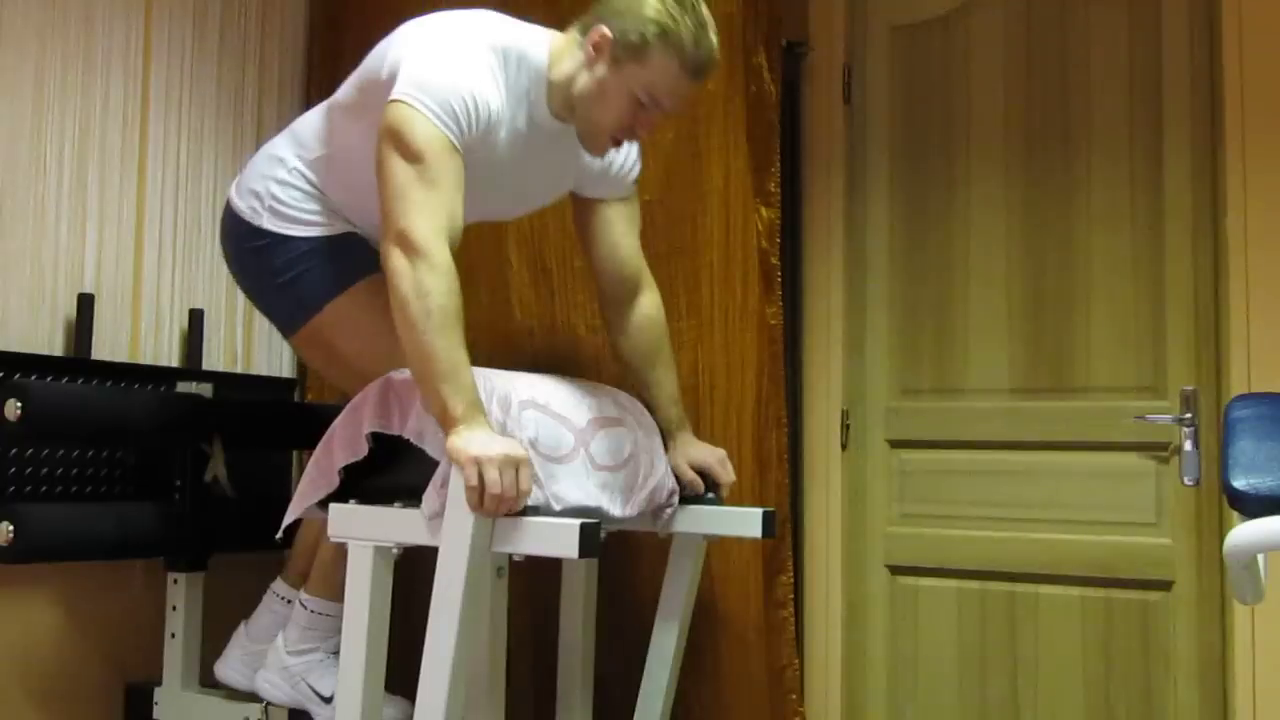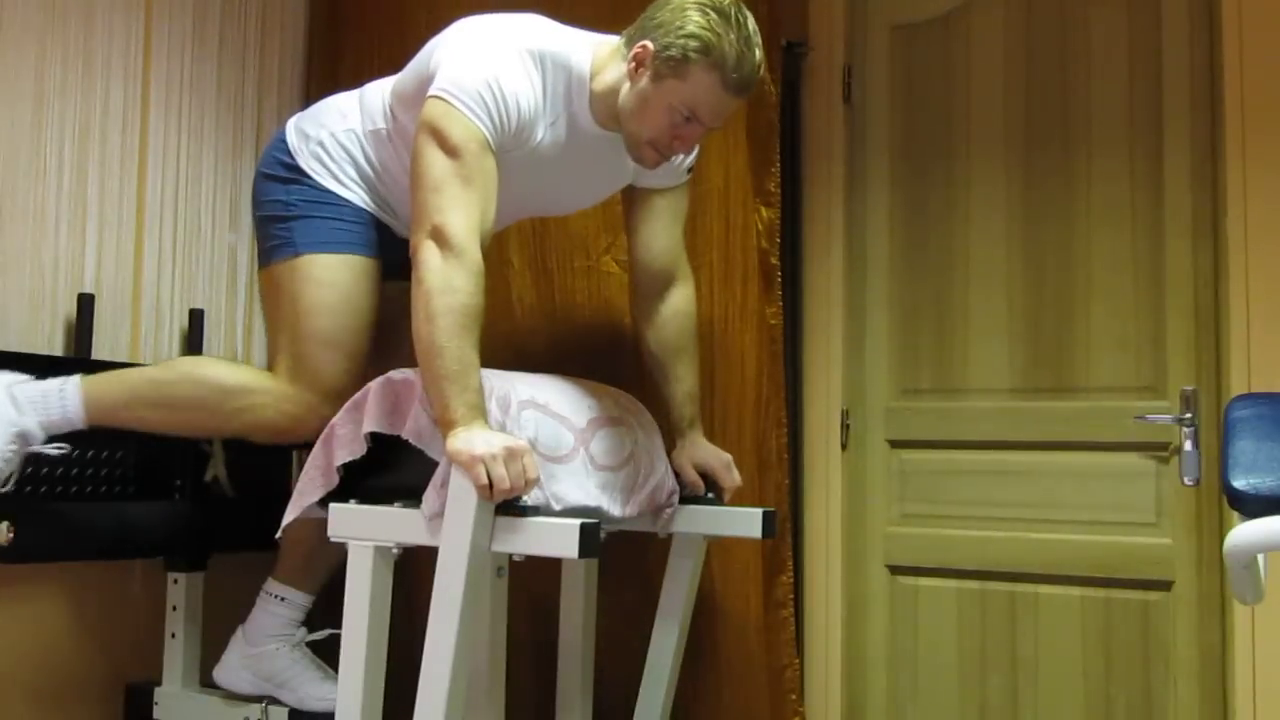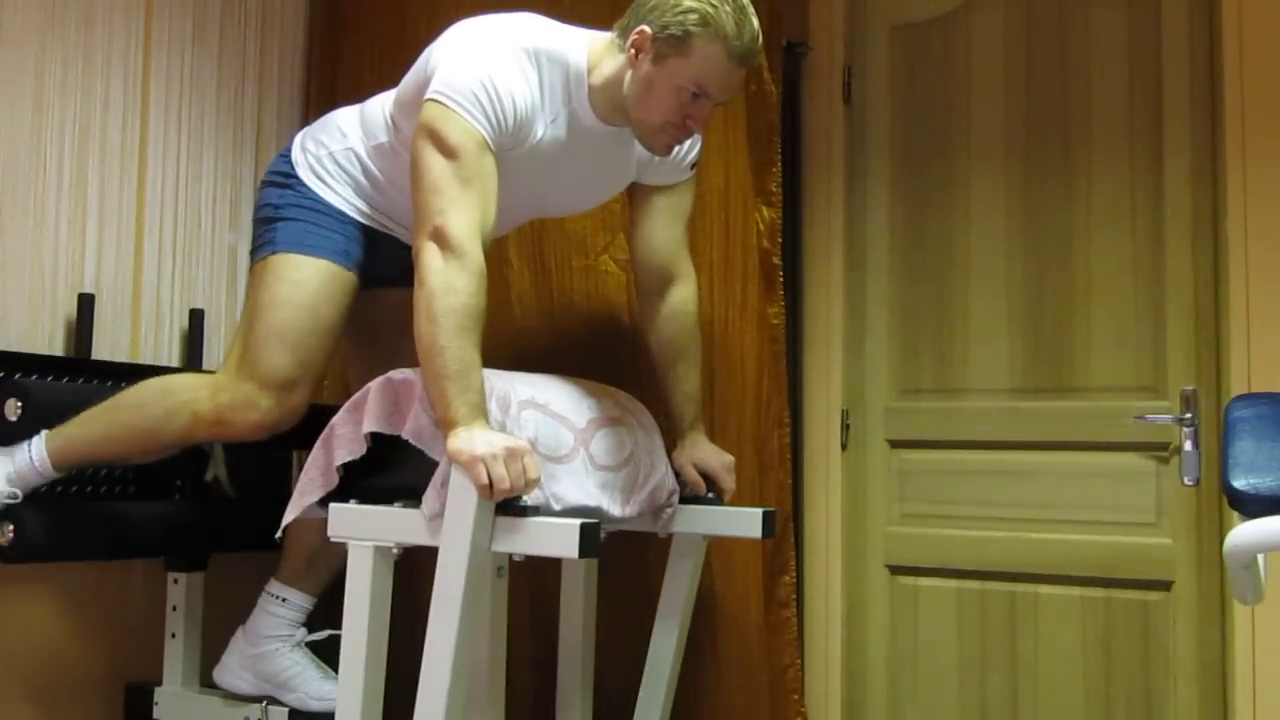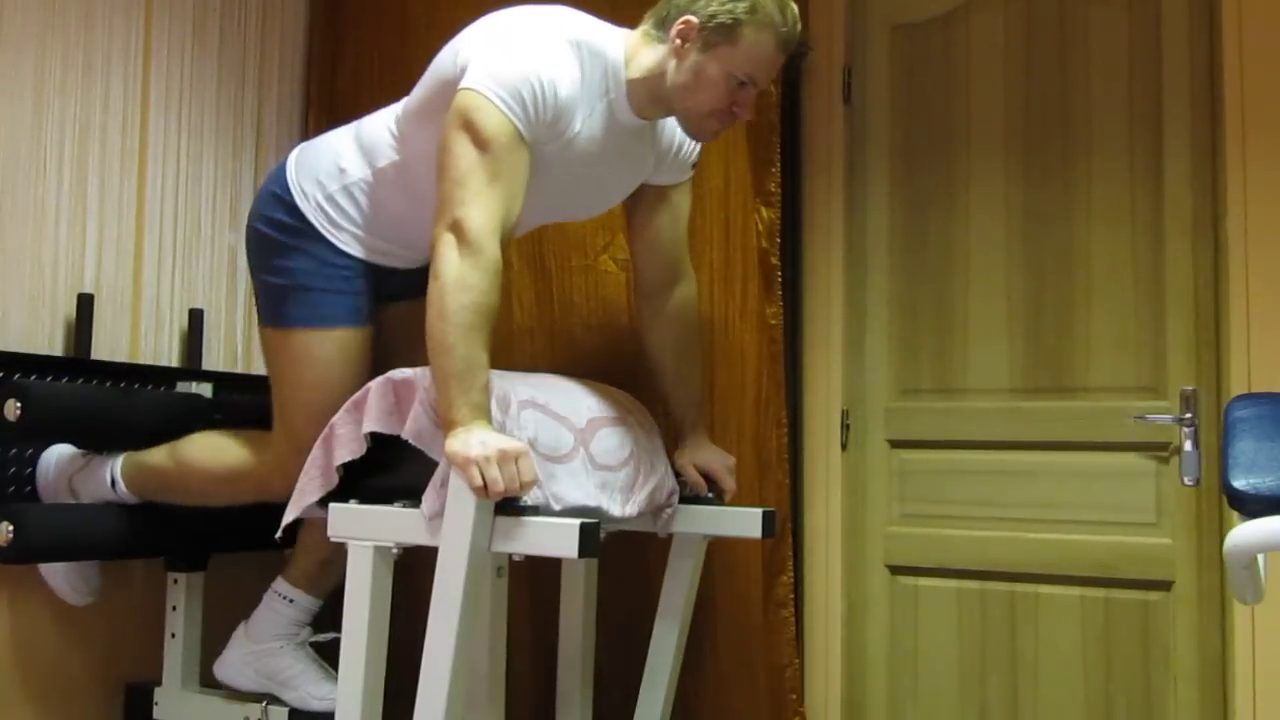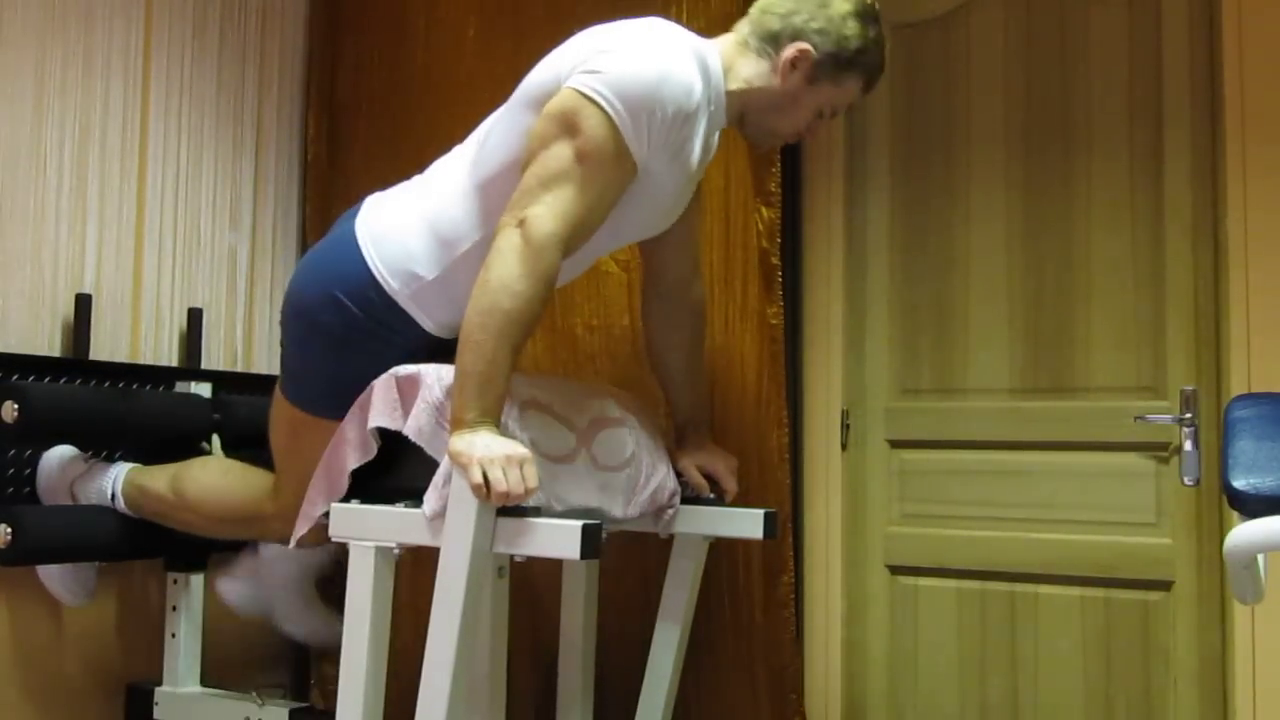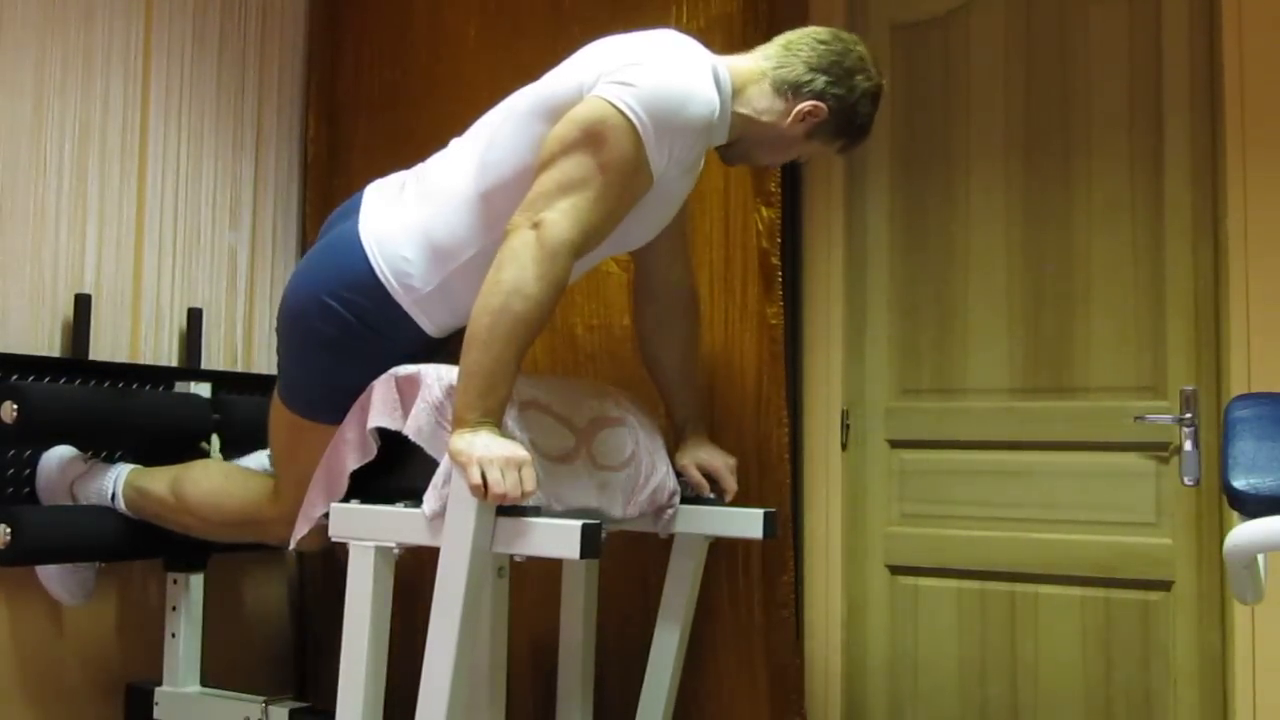
dt=0.7s
person 1, frame 1
left shoulder: (610, 139)
right shoulder: (457, 69)
left elbow: (630, 292)
right elbow: (415, 252)
left wrist: (676, 433)
right wrist: (465, 424)
left hip: (361, 233)
right hip: (286, 219)
right knee: (423, 417)
left ankle: (265, 640)
right ankle: (302, 653)
person 1, frame 2
left shoulder: (663, 134)
right shoulder: (498, 67)
left elbow: (664, 287)
right elbow: (447, 245)
left wrist: (687, 432)
right wrist: (463, 424)
left hip: (401, 216)
right hip: (326, 174)
right knee: (304, 401)
left ankle: (265, 642)
person 1, frame 3
left shoulder: (668, 140)
right shoulder: (495, 66)
left elbow: (668, 285)
right elbow: (450, 246)
left wrist: (690, 431)
right wrist: (466, 424)
left hip: (413, 236)
right hip: (331, 188)
right knee: (257, 399)
left ankle: (266, 642)
person 1, frame 4
left shoulder: (669, 137)
left elbow: (667, 288)
right elbow: (468, 239)
left wrist: (692, 434)
right wrist: (467, 424)
left hip: (405, 250)
right hip: (322, 219)
right knee: (304, 461)
left ankle: (269, 641)
right ankle: (89, 478)
person 1, frame 5
left shoulder: (699, 112)
right shoulder: (651, 75)
left elbow: (674, 289)
right elbow: (531, 240)
left wrist: (692, 435)
right wrist: (474, 427)
left hip: (422, 297)
right hip: (370, 294)
right knee: (299, 506)
left ankle: (281, 571)
right ankle: (92, 482)
person 1, frame 6
left shoulder: (683, 112)
right shoulder: (674, 90)
left elbow: (665, 285)
right elbow: (540, 241)
left wrist: (690, 430)
right wrist: (475, 426)
left hip: (393, 252)
right hip: (365, 291)
right knee: (300, 516)
left ankle: (292, 449)
right ankle: (95, 481)
